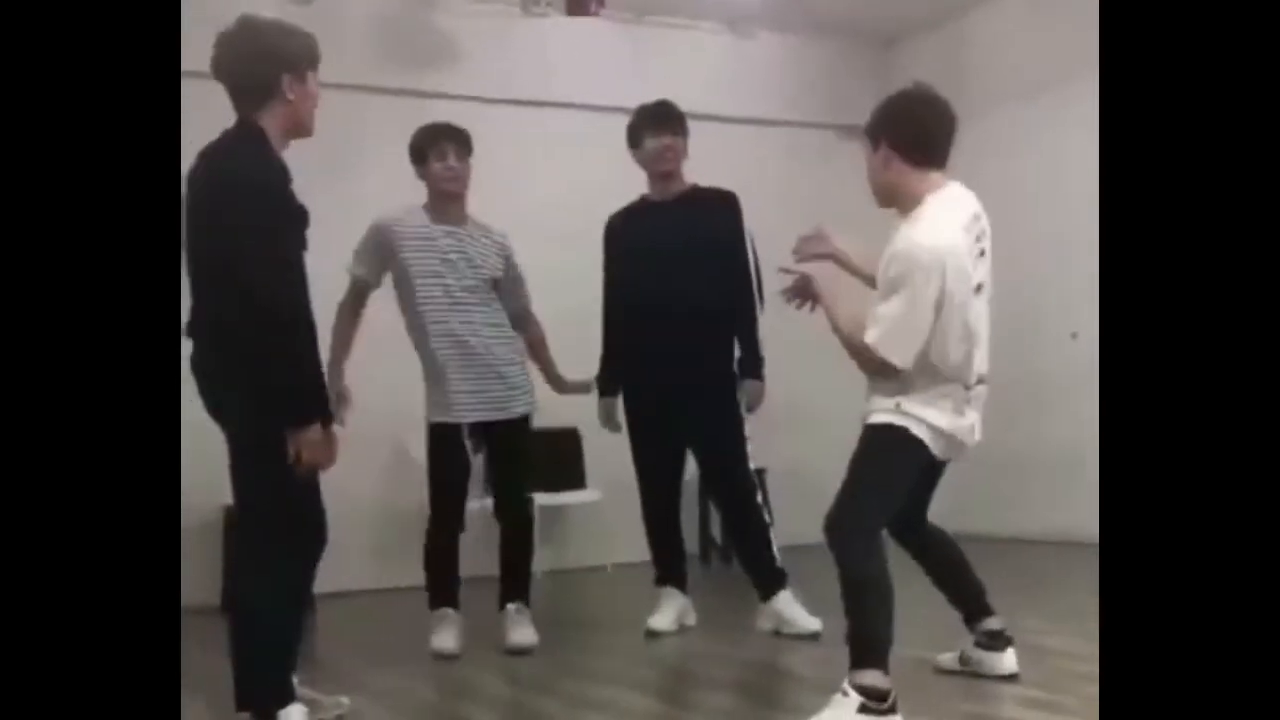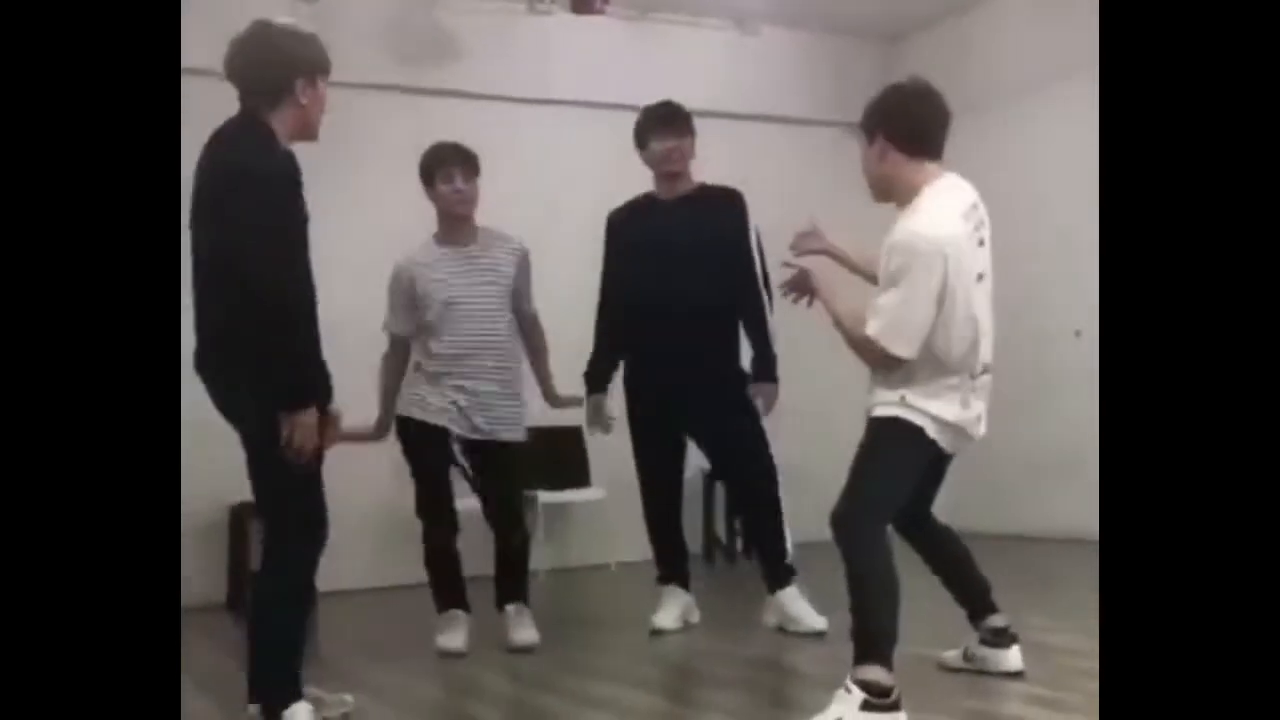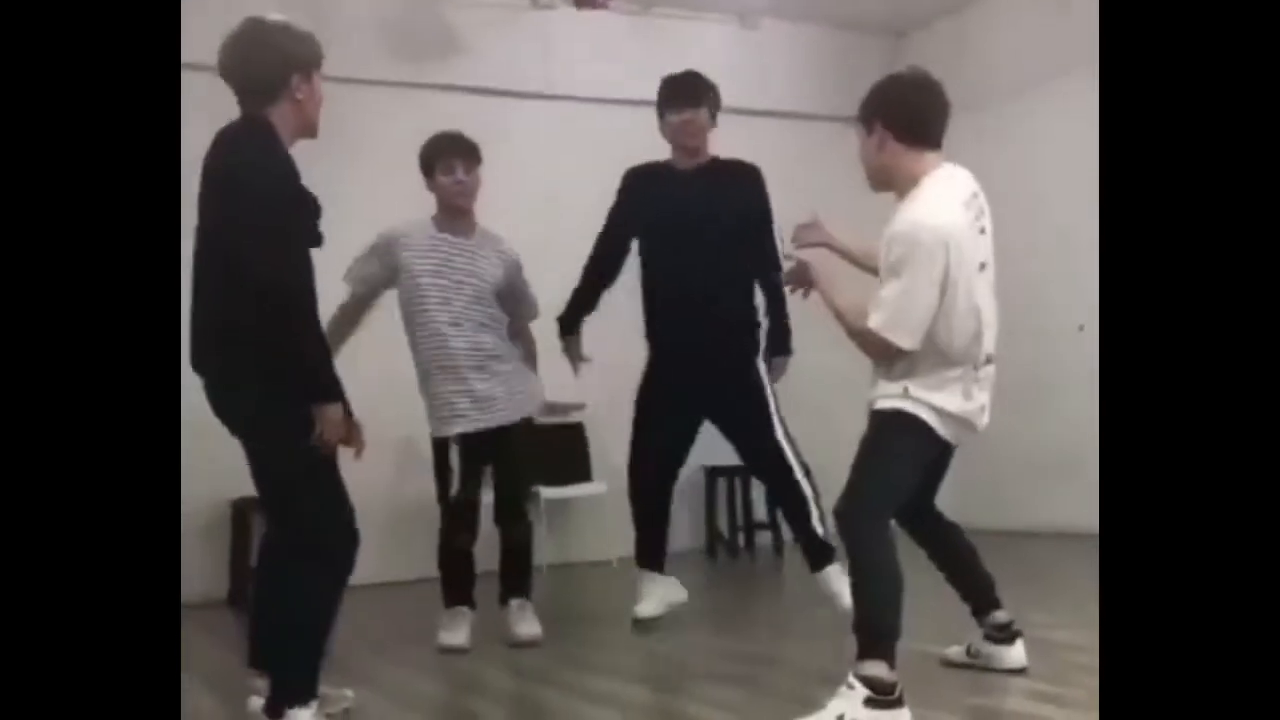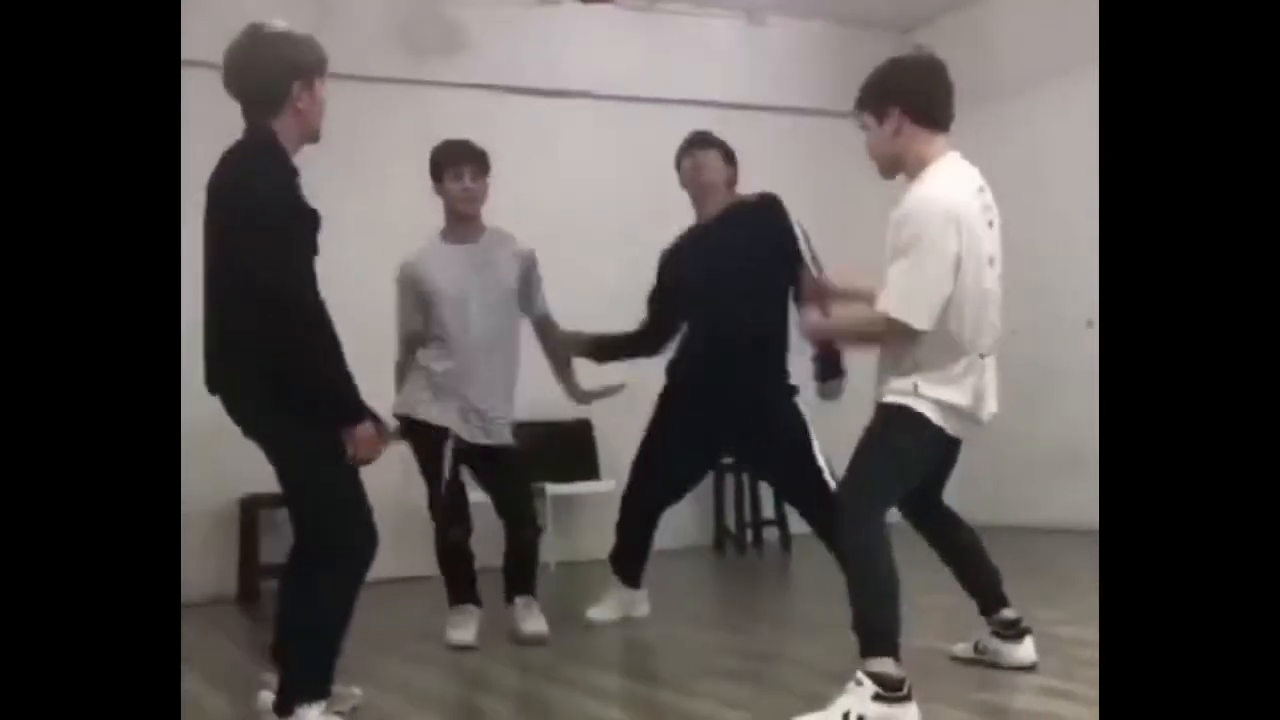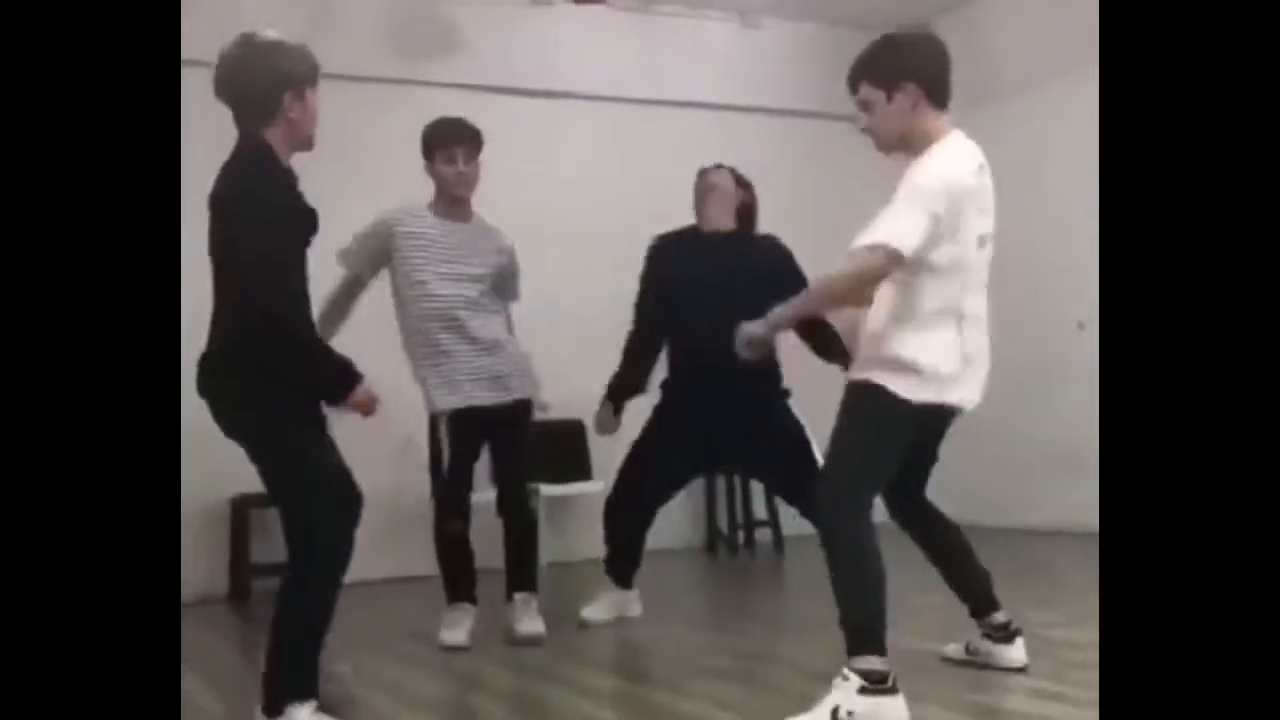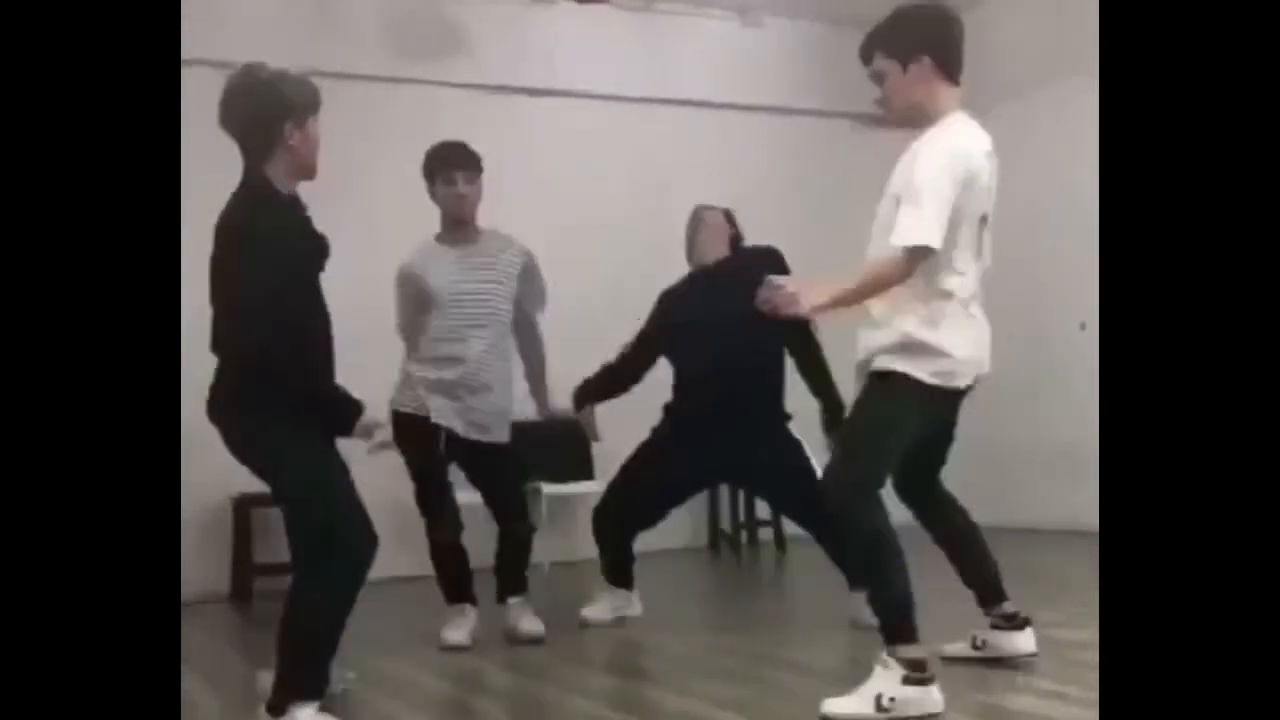
dt=0.2s
person 1, frame 1
left shoulder: (234, 165)
right shoulder: (248, 171)
right elbow: (274, 302)
left wrist: (308, 404)
right wrist: (306, 412)
left hip: (248, 379)
right hip: (257, 385)
left knee: (286, 534)
right knee: (281, 537)
person 1, frame 2
left shoulder: (237, 152)
right shoulder: (260, 160)
right elbow: (277, 285)
left wrist: (309, 392)
right wrist: (301, 397)
left hip: (250, 367)
right hip: (260, 372)
left knee: (294, 528)
right knee: (295, 529)
person 1, frame 3
left shoulder: (242, 153)
right shoulder: (258, 160)
right elbow: (279, 285)
left wrist: (322, 389)
right wrist: (323, 393)
left hip: (255, 372)
right hip: (265, 379)
left knee: (299, 528)
right knee: (326, 534)
person 1, frame 4
left shoulder: (250, 170)
right shoulder: (262, 178)
right elbow: (292, 309)
left wrist: (345, 405)
right wrist: (350, 412)
left hip: (269, 381)
right hip: (277, 387)
left knee: (324, 531)
right knee: (345, 537)
person 1, frame 5
left shoulder: (252, 178)
right shoulder: (260, 187)
right elbow: (276, 309)
left wrist: (332, 376)
right wrist: (341, 383)
left hip: (262, 380)
right hip: (262, 387)
left knee: (332, 508)
right knee: (324, 532)
person 1, frame 6
left shoulder: (260, 212)
right shoulder: (265, 221)
right elbow: (276, 341)
left wrist: (336, 409)
right wrist: (347, 414)
left hip: (274, 408)
right hip: (271, 414)
left knee: (329, 536)
right knee: (344, 542)
person 2, frame 1
left shoulder: (923, 243)
right shoulder: (962, 206)
left elbow: (879, 359)
left wrist: (824, 299)
right wrist: (841, 259)
left hip: (916, 412)
right hip: (948, 403)
left knee: (851, 529)
right knee: (906, 521)
right ankle: (992, 640)
person 2, frame 2
left shoulder: (921, 233)
right shoulder: (959, 197)
left elbow: (881, 350)
left wrist: (823, 292)
right wrist: (835, 253)
left hip: (920, 406)
right hip: (950, 396)
left knee: (856, 523)
right knee: (911, 516)
right ankle: (997, 637)
person 2, frame 3
left shoulder: (920, 223)
right shoulder: (958, 187)
left elbow: (882, 342)
left wrist: (821, 282)
right wrist: (835, 245)
left hip: (922, 397)
right hip: (952, 388)
left knee: (860, 517)
right knee: (915, 509)
right ankle: (1000, 632)
person 2, frame 4
left shoulder: (928, 204)
right shoulder: (963, 181)
left elbow: (897, 324)
left wrist: (829, 326)
right wrist: (852, 294)
left hip: (928, 390)
right hip: (956, 382)
left knee: (854, 511)
right knee: (921, 502)
right ankle: (1007, 629)
person 2, frame 5
left shoulder: (938, 173)
right shoulder: (963, 163)
left elbow: (875, 264)
left wrist: (772, 321)
left hip: (908, 373)
right hip: (941, 369)
left knee: (841, 503)
right knee: (907, 499)
right ankle: (998, 631)
person 2, frame 6
left shoulder: (942, 150)
right shoulder: (963, 141)
left elbow: (910, 257)
left wrist: (814, 301)
left hip: (920, 353)
right hip: (942, 351)
left knee: (847, 490)
right knee: (919, 486)
right ankle: (1006, 622)
person 3, frame 1
left shoulder: (493, 243)
right shoulder: (391, 232)
left elbow: (521, 315)
right elbow: (355, 297)
left wrist: (554, 377)
right wrist: (335, 371)
left hip: (506, 395)
right hip: (446, 399)
left knee: (515, 507)
right knee: (446, 511)
left ankle: (516, 606)
right ankle: (446, 612)
person 3, frame 2
left shoulder: (512, 253)
right shoulder: (412, 269)
left elbow: (529, 324)
right elbow: (399, 348)
left wrist: (549, 390)
right wrist: (381, 420)
left hip: (498, 414)
right hip: (429, 410)
left knee: (509, 520)
right knee: (438, 522)
left ankle: (515, 608)
right ankle: (453, 614)
person 3, frame 3
left shoulder: (502, 256)
right shoulder: (397, 244)
right elbow: (353, 306)
left wrist: (534, 388)
left hip: (507, 403)
right hip: (452, 408)
left knee: (515, 512)
right knee: (459, 517)
left ankle: (518, 603)
right ankle: (457, 608)
person 3, frame 4
left shoulder: (518, 255)
right shoulder: (418, 267)
left elbow: (544, 326)
right elbow: (410, 345)
left wrist: (573, 387)
right wrist: (403, 408)
left hip: (491, 415)
right hip: (432, 412)
left knee: (522, 517)
right knee: (451, 519)
left ankle: (524, 601)
right ankle: (464, 606)
person 3, frame 5
left shoulder: (497, 244)
right shoulder: (394, 229)
right elbow: (349, 289)
left hip: (507, 388)
right hip: (449, 391)
left knee: (517, 501)
right knee: (451, 508)
left ankle: (524, 599)
right ankle: (460, 605)
person 3, frame 6
left shoulder: (517, 257)
right shoulder: (417, 266)
left elbow: (528, 333)
right elbow: (415, 343)
left wrist: (545, 403)
right wrist: (403, 402)
left hip: (488, 415)
right hip: (425, 409)
left knee: (516, 517)
right knee: (442, 519)
left ankle: (515, 602)
right ankle: (461, 607)
person 4, frame 1
left shoulder: (720, 208)
right shoulder: (622, 226)
left elbow: (743, 292)
right elbow: (614, 311)
left wrist: (751, 365)
right wrist: (608, 384)
left hip: (710, 376)
right hip: (647, 383)
left knee: (735, 485)
right knee: (658, 491)
left ankle: (774, 594)
right ankle: (673, 593)
person 4, frame 2
left shoulder: (725, 207)
right shoulder: (625, 222)
left elbow: (750, 292)
right elbow: (612, 306)
left wrist: (764, 366)
right wrist: (597, 381)
left hip: (717, 375)
right hip: (650, 381)
left knee: (753, 477)
right knee: (660, 490)
left ankle: (783, 591)
right ankle: (676, 591)
person 4, frame 3
left shoulder: (742, 181)
right shoulder: (641, 184)
left elbow: (767, 265)
right elbow: (605, 260)
left wrist: (779, 339)
right wrist: (572, 321)
left hip: (733, 354)
right hip: (670, 358)
left knee: (778, 462)
right knee: (650, 469)
left ankle: (827, 568)
right ankle: (656, 577)
person 4, frame 4
left shoulder: (765, 215)
right shoulder: (679, 255)
left elbow: (809, 288)
right elbow: (654, 335)
left wrist: (829, 362)
right wrist: (593, 346)
left hip: (761, 393)
right hip: (691, 397)
left knee: (819, 496)
right knee: (642, 498)
right ankle: (626, 590)
person 4, frame 5
left shoulder: (768, 254)
right shoulder: (666, 253)
left elbow: (810, 323)
right elbow: (646, 337)
left wrist: (855, 360)
right wrist: (614, 397)
left hip: (759, 406)
right hip: (686, 408)
right knee: (626, 503)
right ankle: (620, 591)
person 4, frame 6
left shoulder: (765, 267)
right shoulder: (676, 300)
left elbow: (803, 344)
left wrist: (832, 408)
left hip: (760, 430)
right hip: (688, 433)
left knee: (828, 514)
right knee: (611, 514)
right ankle: (620, 592)
